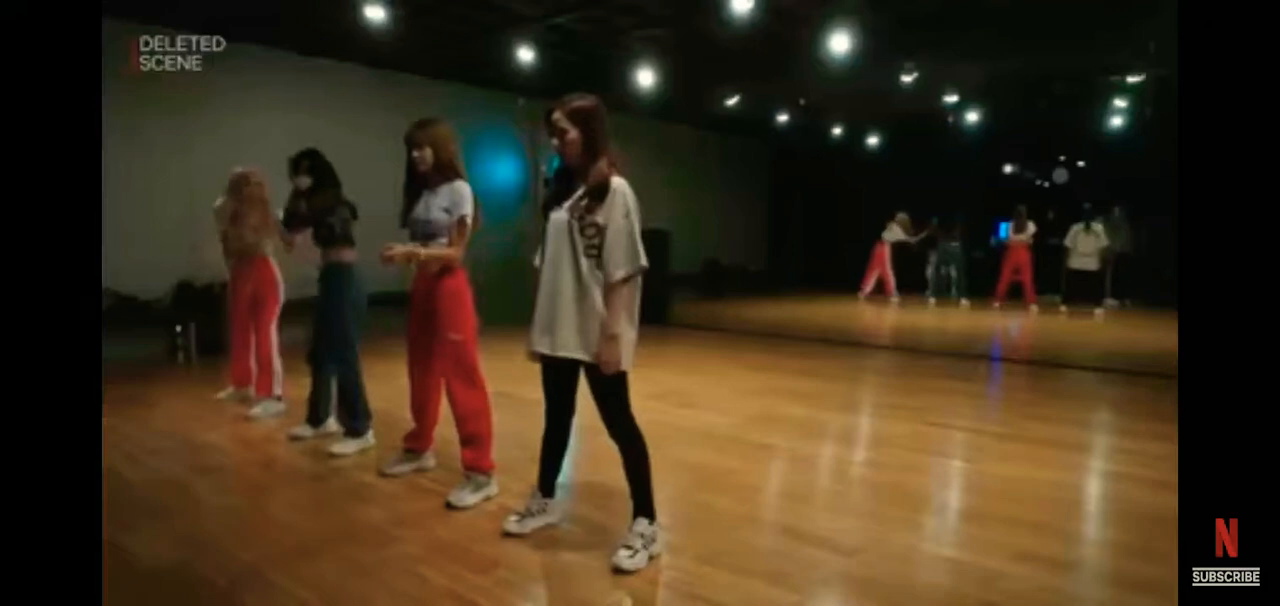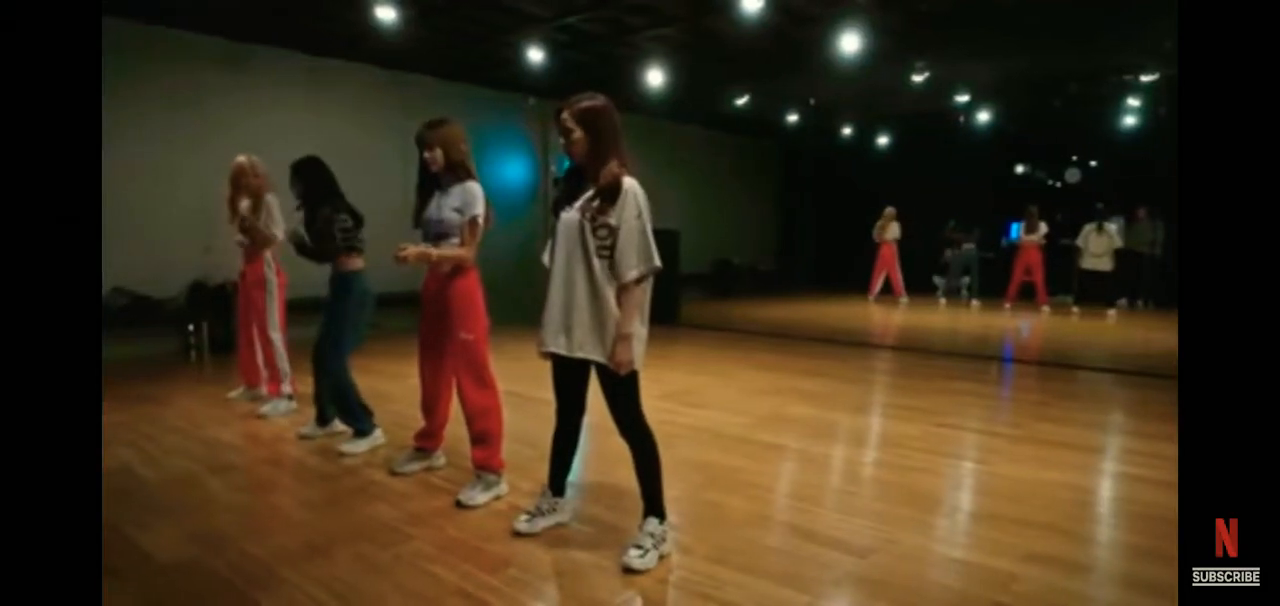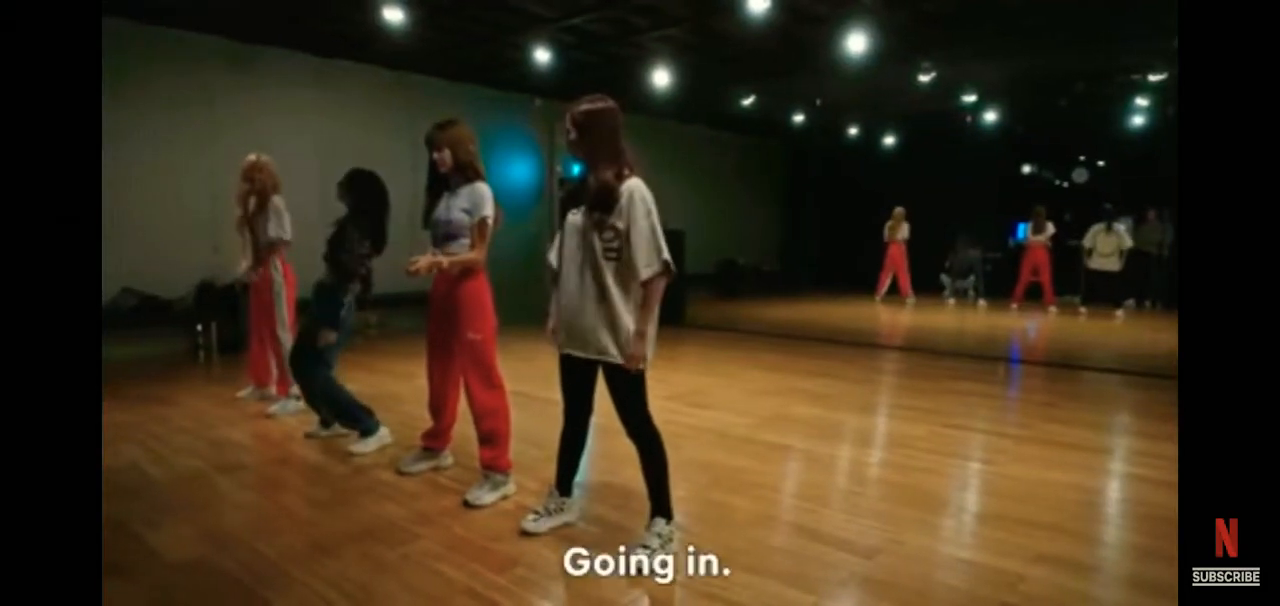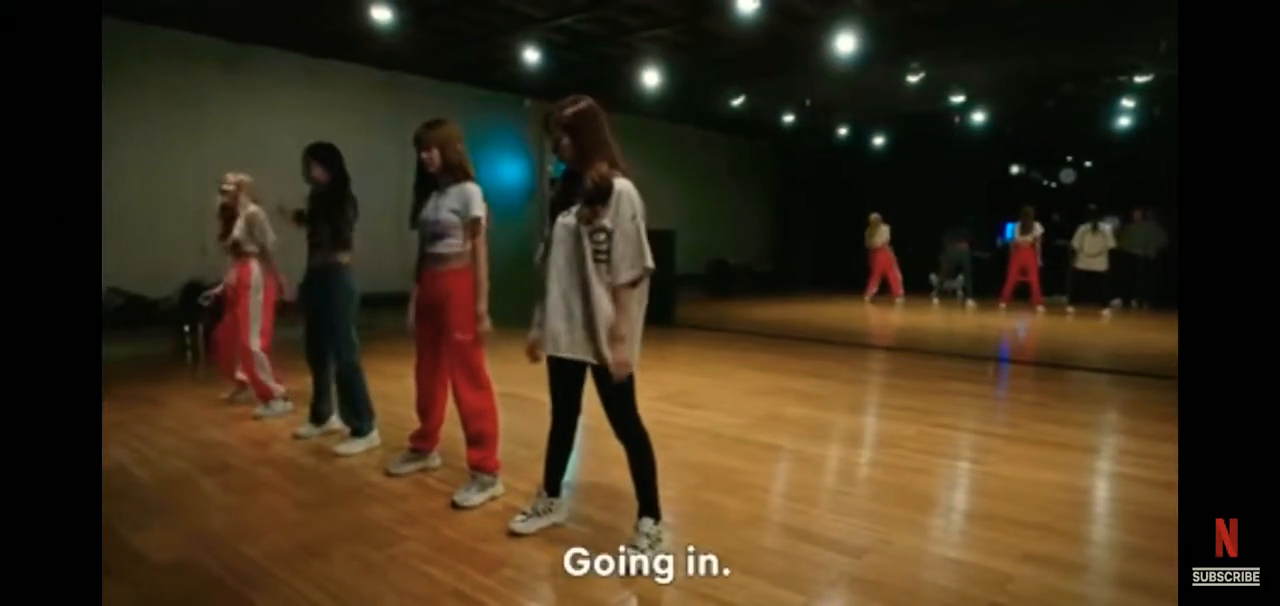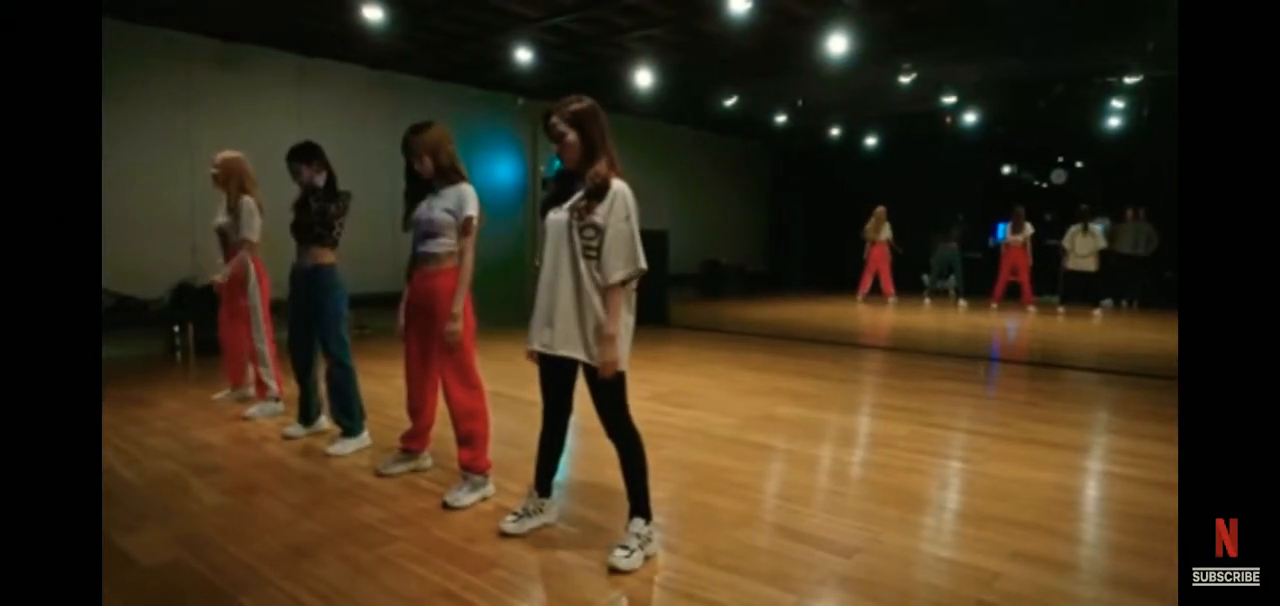
dt=0.7s
person 1, frame 1
left shoulder: (614, 190)
right shoulder: (563, 191)
left elbow: (623, 272)
right elbow: (549, 266)
left wrist: (612, 335)
right wrist: (539, 326)
left hip: (596, 334)
right hip: (558, 330)
left knee: (618, 423)
right knee: (556, 416)
left ankle: (645, 524)
right ankle: (545, 500)
person 1, frame 2
left shoulder: (625, 190)
right shoulder: (573, 191)
left elbow: (635, 273)
right elbow: (558, 265)
left wrist: (625, 335)
right wrist: (547, 324)
left hip: (608, 333)
right hip: (568, 330)
left knee: (629, 423)
right knee: (567, 416)
left ankle: (655, 523)
right ankle: (555, 499)
person 1, frame 3
left shoulder: (632, 192)
right shoulder: (581, 191)
left elbow: (654, 270)
left wrist: (641, 332)
right wrist: (555, 313)
left hip: (617, 334)
right hip: (576, 329)
left knee: (636, 423)
right knee: (575, 415)
left ankle: (662, 523)
right ankle: (563, 498)
person 1, frame 4
left shoulder: (620, 192)
right shoulder: (568, 193)
left elbow: (630, 274)
right elbow: (553, 269)
left wrist: (621, 337)
right wrist: (539, 326)
left hip: (603, 335)
right hip: (564, 331)
left knee: (625, 423)
right knee: (562, 416)
left ankle: (650, 523)
right ankle: (550, 499)
person 1, frame 5
left shoulder: (614, 193)
right shoulder: (563, 192)
left elbow: (618, 274)
right elbow: (550, 267)
left wrist: (610, 337)
right wrist: (538, 327)
left hip: (595, 334)
right hip: (556, 330)
left knee: (616, 424)
right knee: (554, 416)
left ankle: (641, 524)
right ankle: (541, 500)
person 2, frame 1
left shoulder: (458, 190)
right shoulder: (420, 191)
left elbow: (455, 253)
right elbow: (419, 243)
left wrist: (414, 253)
right wrist: (402, 254)
left hip: (449, 287)
right hip: (422, 286)
left knee: (462, 379)
right knee: (422, 373)
left ankle: (480, 471)
right ankle: (419, 448)
person 2, frame 2
left shoulder: (470, 190)
right shoulder: (433, 191)
left elbow: (468, 253)
right elbow: (431, 244)
left wrist: (426, 254)
right wrist: (416, 254)
left hip: (461, 287)
right hip: (433, 286)
left knee: (473, 378)
right knee: (433, 373)
left ankle: (491, 471)
right ankle: (429, 447)
person 2, frame 3
left shoulder: (478, 192)
right shoulder: (442, 193)
left elbow: (478, 255)
right elbow: (441, 247)
left wrist: (437, 262)
right wrist: (427, 261)
left hip: (469, 289)
right hip: (441, 289)
left knee: (481, 379)
right knee: (440, 374)
left ankle: (498, 470)
right ankle: (436, 446)
person 2, frame 4
left shoulder: (467, 192)
right shoulder: (430, 194)
left elbow: (479, 254)
right elbow: (423, 253)
left wrist: (481, 308)
right wrist: (414, 297)
left hip: (458, 289)
right hip: (430, 290)
left knee: (469, 382)
right knee: (428, 376)
left ankle: (486, 472)
right ankle: (425, 448)
person 2, frame 5
left shoulder: (462, 193)
right shoulder: (422, 195)
left elbow: (467, 256)
right elbow: (416, 253)
left wrist: (457, 310)
right wrist: (405, 299)
left hip: (447, 288)
right hip: (420, 289)
left knee: (461, 382)
right knee: (418, 377)
left ankle: (477, 472)
right ankle: (415, 448)
person 3, frame 1
left shoulder: (327, 196)
right shoulder: (322, 200)
left elbow: (292, 223)
right elbow: (295, 225)
left wrist: (300, 191)
left hip: (342, 280)
right hip: (333, 279)
left knee: (343, 356)
right knee: (319, 353)
left ankle: (360, 431)
right ankle: (320, 419)
person 3, frame 2
left shoulder: (323, 211)
right shoulder: (332, 207)
left elbow: (322, 254)
left wrist: (297, 241)
left hip: (350, 287)
right hip: (345, 286)
left knee: (332, 362)
right knee: (323, 356)
left ankle: (367, 430)
right ankle: (327, 419)
person 3, frame 3
left shoulder: (353, 228)
right shoulder: (362, 225)
left elbow: (347, 278)
right elbow: (360, 273)
left wrist: (332, 324)
left hip: (333, 301)
right hip: (330, 299)
left knee: (315, 372)
right knee: (301, 363)
left ankle: (373, 429)
right ankle: (332, 420)
person 3, frame 4
left shoulder: (344, 201)
right shoulder: (317, 200)
left elbow: (334, 238)
left wrist: (302, 220)
right wrist: (306, 283)
left hip: (337, 280)
right hip: (317, 280)
left knee: (344, 355)
right knee: (317, 352)
left ankle: (365, 430)
right ankle: (324, 417)
person 3, frame 5
left shoulder: (338, 198)
right shoulder: (305, 201)
left elbow: (319, 216)
left wrist: (318, 188)
left hip: (324, 279)
right hip: (300, 278)
left knee: (336, 354)
right knee: (300, 350)
left ankle: (355, 430)
right ankle: (311, 417)
person 4, frame 1
left shoulder: (265, 213)
right shoulder: (224, 209)
right elbow: (227, 240)
left hip: (264, 273)
right hip: (240, 273)
left knee: (265, 334)
right knee: (239, 330)
left ankle: (272, 396)
right ankle: (243, 384)
person 4, frame 2
left shoulder: (267, 201)
right shoulder: (243, 202)
left elbow: (273, 238)
right elbow: (242, 236)
left wrist: (250, 221)
right wrist: (240, 222)
left hip: (266, 270)
right hip: (248, 267)
left knee: (270, 332)
right knee: (247, 329)
left ankle: (284, 394)
right ankle: (254, 384)
person 4, frame 3
left shoulder: (274, 202)
right shoulder: (252, 203)
left elbow: (283, 240)
right elbow: (250, 239)
left wrist: (260, 265)
right wrist: (249, 263)
left hip: (274, 271)
right hip: (259, 271)
left knee: (280, 333)
right knee: (259, 330)
left ankle: (292, 395)
right ankle: (264, 384)
person 4, frame 4
left shoulder: (253, 212)
right shoulder: (231, 217)
left elbow: (267, 248)
left wrist: (278, 279)
right wrist: (220, 288)
left hip: (255, 278)
right hip: (238, 279)
left knee: (250, 341)
right knee: (226, 337)
left ankle: (277, 398)
right ankle: (243, 385)
person 4, frame 5
left shoulder: (246, 202)
right shoulder: (227, 203)
left elbow: (249, 245)
right elbow: (229, 245)
left wrist: (226, 272)
right wrist: (224, 275)
left hip: (247, 274)
right hip: (233, 275)
left knee: (257, 336)
right knee: (231, 333)
left ankle: (271, 398)
right ankle: (241, 385)
